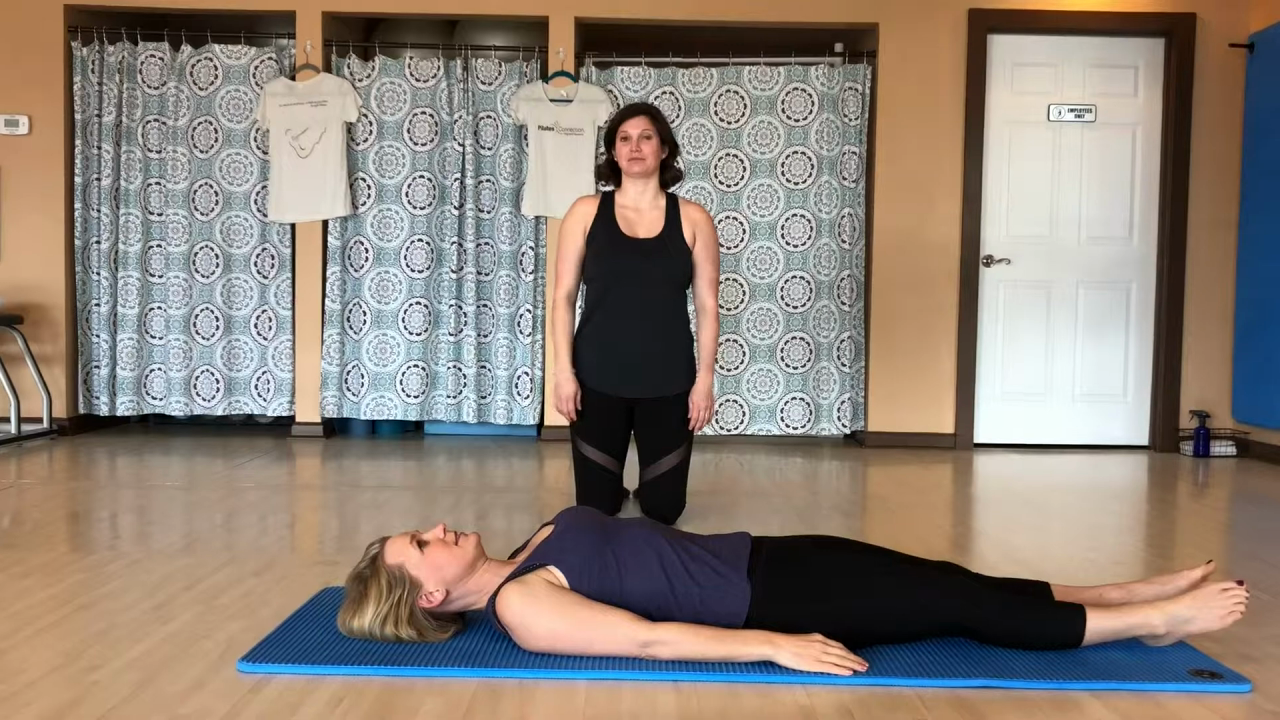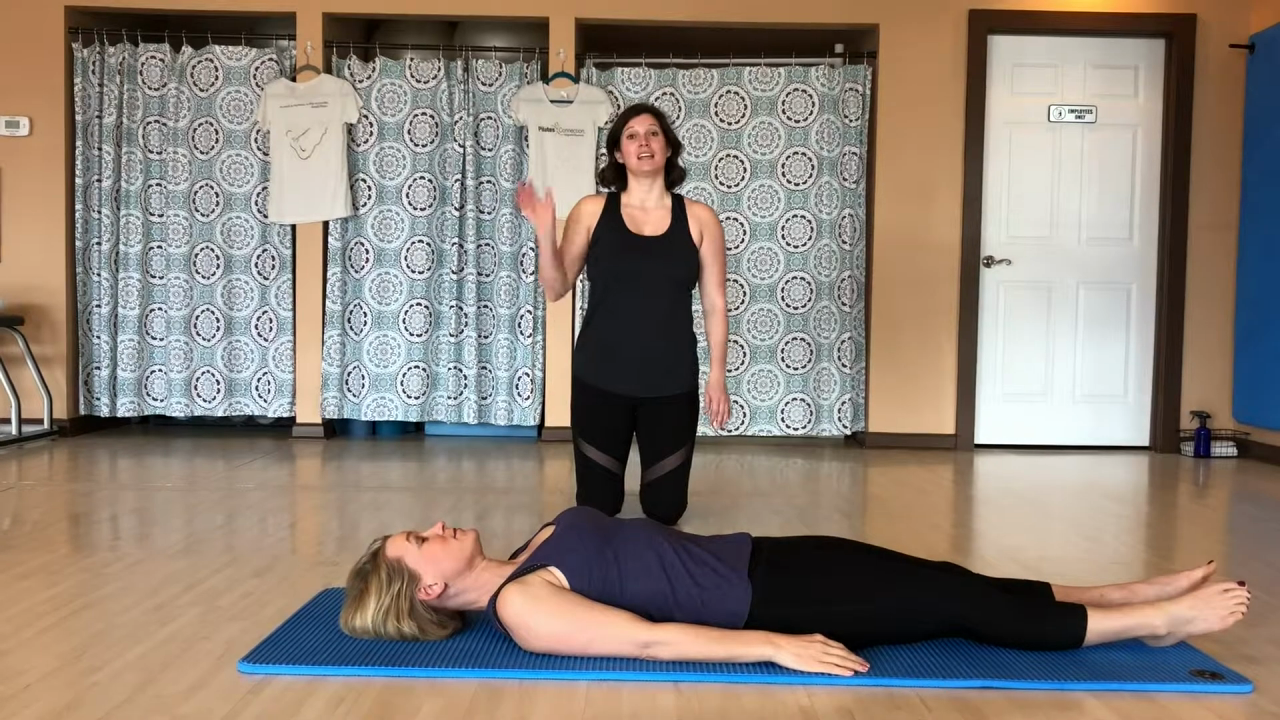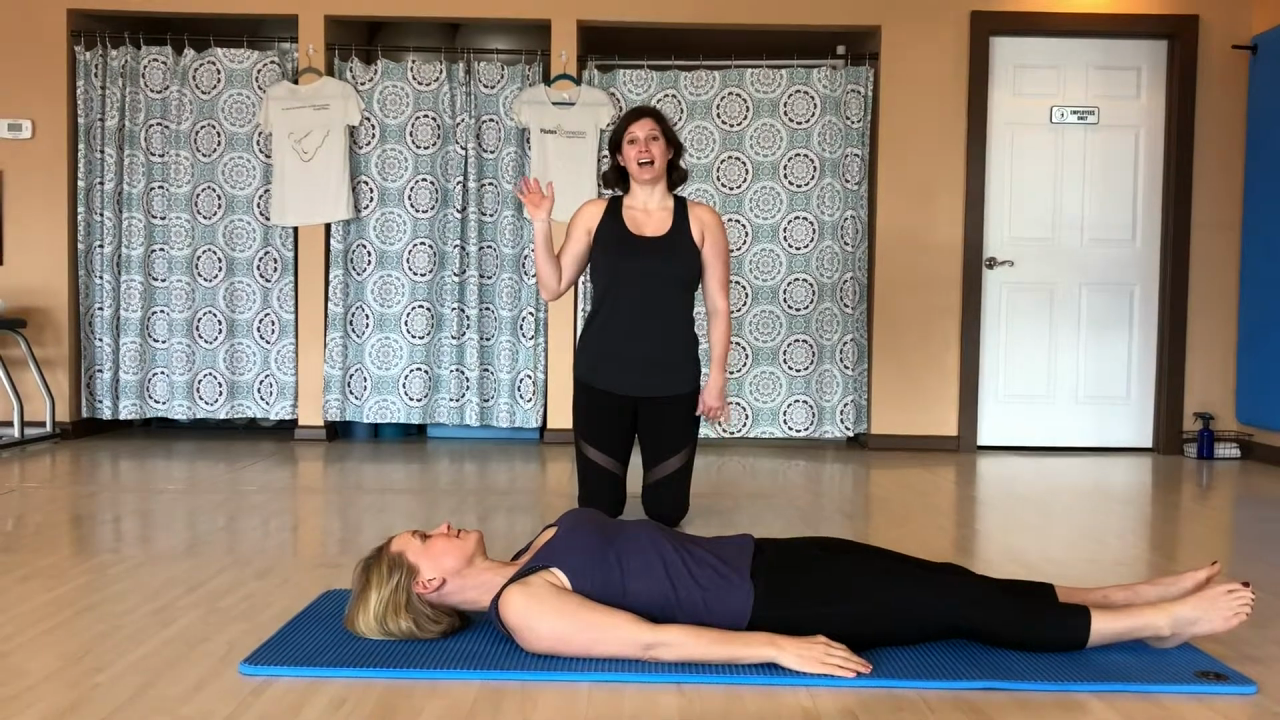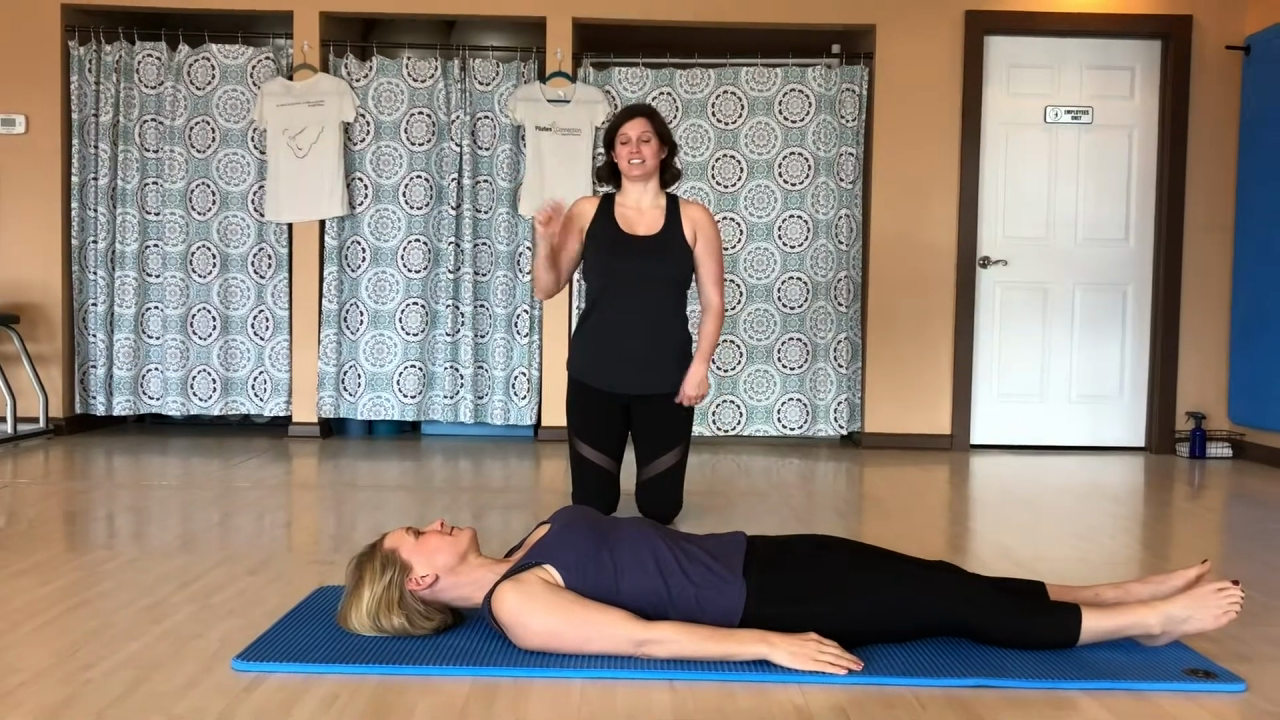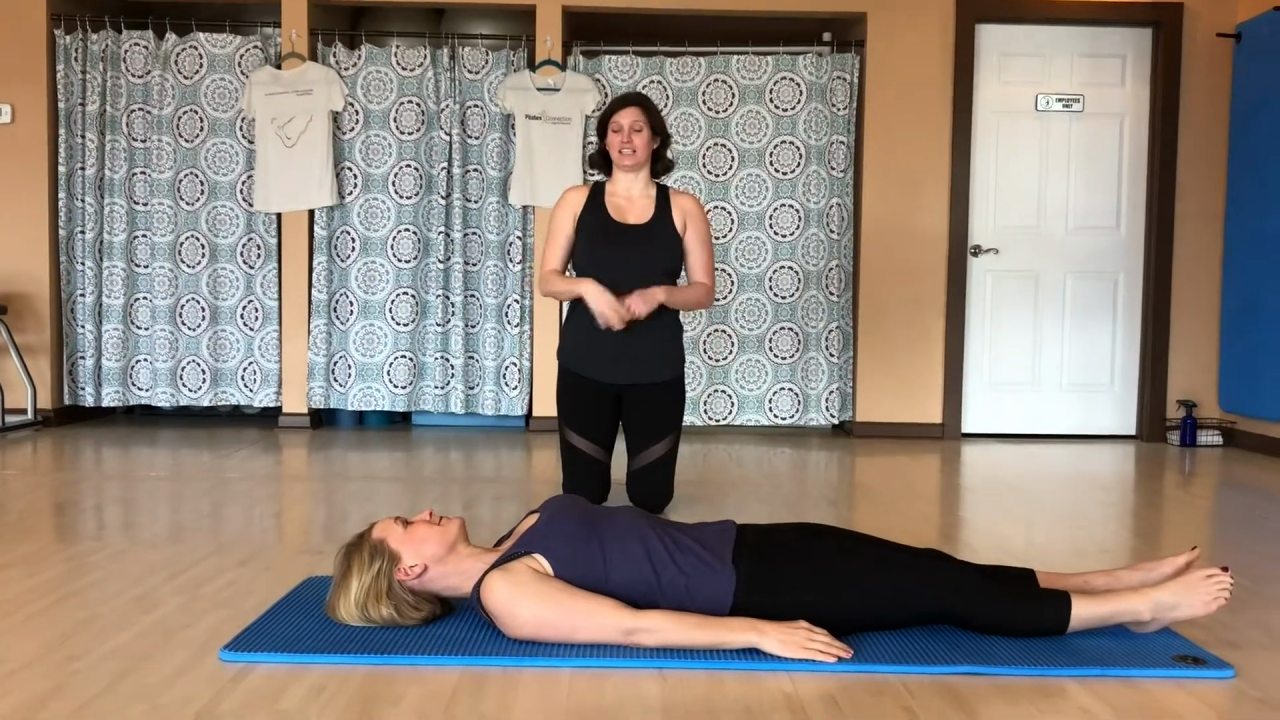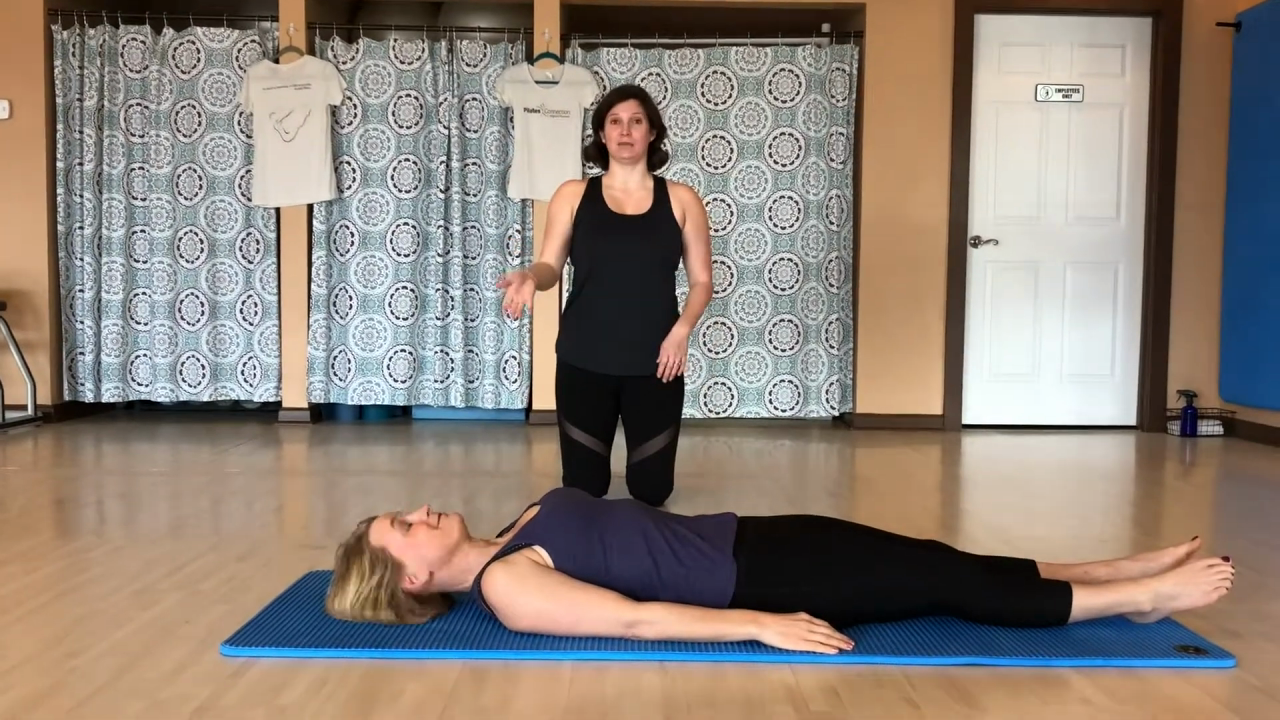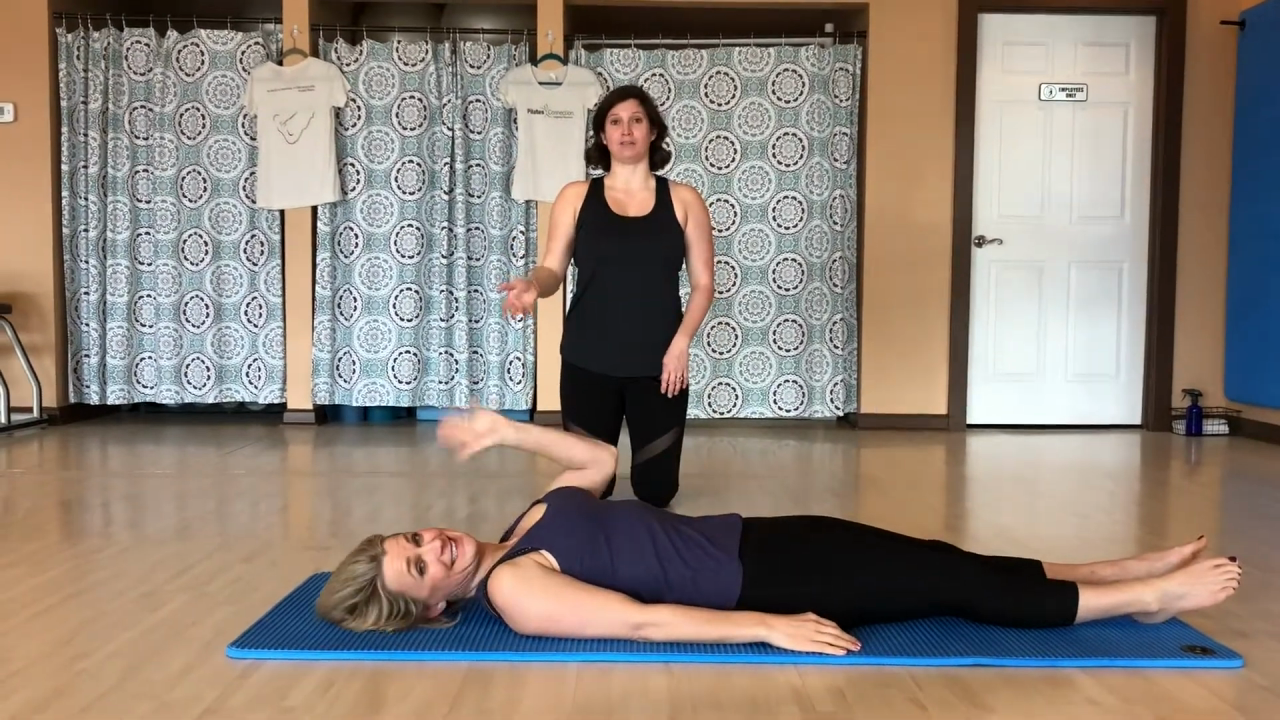
dt=0.5s
person 1, frame 1
left shoulder: (526, 562)
right shoulder: (522, 610)
right elbow: (650, 638)
right wrist: (774, 648)
left hip: (757, 557)
right hip: (755, 600)
left knee: (952, 584)
right knee: (961, 607)
left ankle: (1141, 594)
right ankle: (1155, 621)
person 1, frame 2
left shoulder: (528, 560)
right shoulder: (522, 610)
right elbow: (650, 639)
right wrist: (776, 647)
left hip: (761, 558)
right hip: (759, 600)
left knee: (953, 580)
right knee: (965, 608)
left ankle: (1146, 593)
right ankle: (1158, 620)
person 1, frame 3
left shoulder: (528, 564)
right shoulder: (524, 611)
right elbow: (653, 640)
right wrist: (779, 647)
left hip: (759, 559)
right hip: (759, 604)
left knee: (953, 584)
right knee: (966, 610)
left ankle: (1151, 595)
right ankle: (1162, 622)
person 1, frame 4
left shoulder: (521, 561)
right shoulder: (517, 608)
right elbow: (645, 637)
right wrist: (772, 645)
left hip: (753, 557)
right hip: (752, 600)
left knee: (946, 580)
right knee: (959, 609)
left ankle: (1138, 594)
right ankle: (1153, 620)
person 1, frame 5
left shoulder: (513, 549)
right shoulder: (507, 598)
right elbow: (637, 626)
right wrist: (763, 634)
left hip: (743, 545)
right hip: (742, 589)
left knee: (937, 570)
right knee: (949, 598)
left ankle: (1131, 581)
right ankle: (1140, 607)
person 1, frame 6
left shoulder: (509, 542)
right shoulder: (509, 594)
right elbow: (635, 618)
right wrist: (762, 626)
left hip: (741, 538)
right hip: (742, 582)
left knee: (940, 561)
right knee: (952, 592)
left ankle: (1130, 570)
right ankle: (1140, 599)
person 1, frame 7
left shoulder: (527, 525)
right shoulder: (515, 596)
left elbow: (601, 461)
right elbow: (644, 621)
left wrist: (504, 432)
right wrist: (770, 627)
left hip: (750, 540)
right hip: (749, 588)
left knee: (945, 561)
right knee: (955, 590)
left ankle: (1138, 571)
right ankle: (1145, 599)
person 2, frame 1
left shoulder: (693, 218)
right shoulder: (586, 212)
left elbow: (707, 305)
right elbow: (563, 296)
left wrist: (704, 379)
right wrist: (563, 369)
left hip: (668, 383)
right hip: (598, 380)
left knee: (664, 509)
right knee: (596, 507)
left ankle: (647, 493)
right ankle: (615, 493)
person 2, frame 2
left shoulder: (698, 217)
right shoulder: (592, 210)
left elbow: (714, 303)
right elbow: (556, 288)
left wrist: (717, 375)
right wrist: (544, 231)
left hip: (671, 382)
right hip: (600, 378)
left knee: (665, 509)
right knee: (596, 506)
left ankle: (652, 521)
person 2, frame 3
left shoulder: (701, 219)
right shoulder: (595, 214)
left elbow: (718, 305)
right elbow: (552, 288)
left wrist: (717, 376)
right wrist: (541, 223)
left hip: (673, 383)
right hip: (601, 380)
left knee: (667, 511)
right knee: (598, 507)
person 2, frame 4
left shoulder: (693, 217)
right shoulder: (587, 211)
left elbow: (713, 302)
right elbow: (545, 289)
left wrist: (700, 363)
right wrist: (546, 242)
left hip: (664, 382)
right hip: (595, 377)
left knee: (660, 508)
right knee: (593, 504)
person 2, frame 5
left shoulder: (683, 207)
right shoulder: (576, 200)
left elbow: (704, 291)
right elbow: (547, 280)
left wrist: (659, 295)
right wrist: (586, 287)
left hip: (657, 371)
right hip: (585, 368)
left knee: (651, 497)
right knee: (583, 494)
person 2, frame 6
left shoulder: (681, 198)
right shoulder: (573, 195)
left elbow: (701, 281)
right elbow: (550, 267)
left wrist: (681, 330)
right wrist: (528, 278)
left hip: (654, 364)
right hip: (584, 361)
left knee: (651, 489)
right knee: (583, 487)
person 2, frame 7
left shoulder: (683, 199)
right shoulder: (576, 196)
left elbow: (702, 283)
right elbow: (553, 270)
left wrist: (681, 343)
right wrist: (532, 284)
left hip: (657, 364)
right hip: (588, 362)
left knee: (656, 490)
